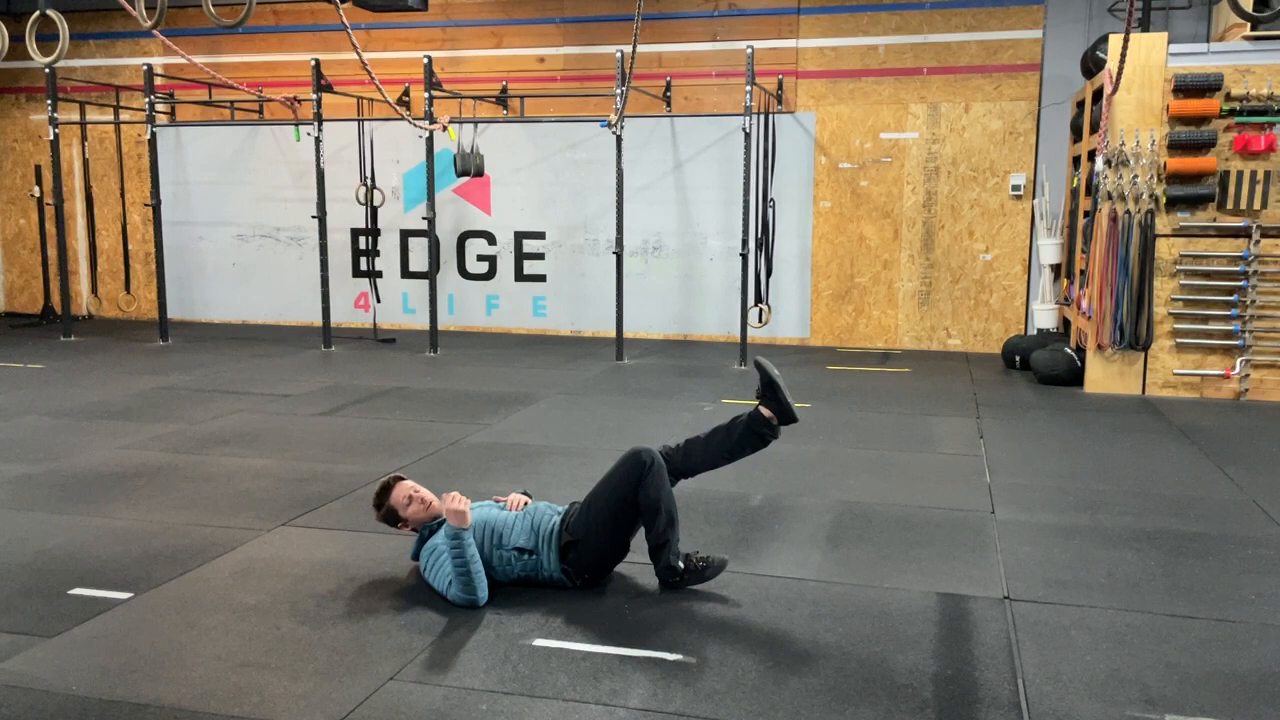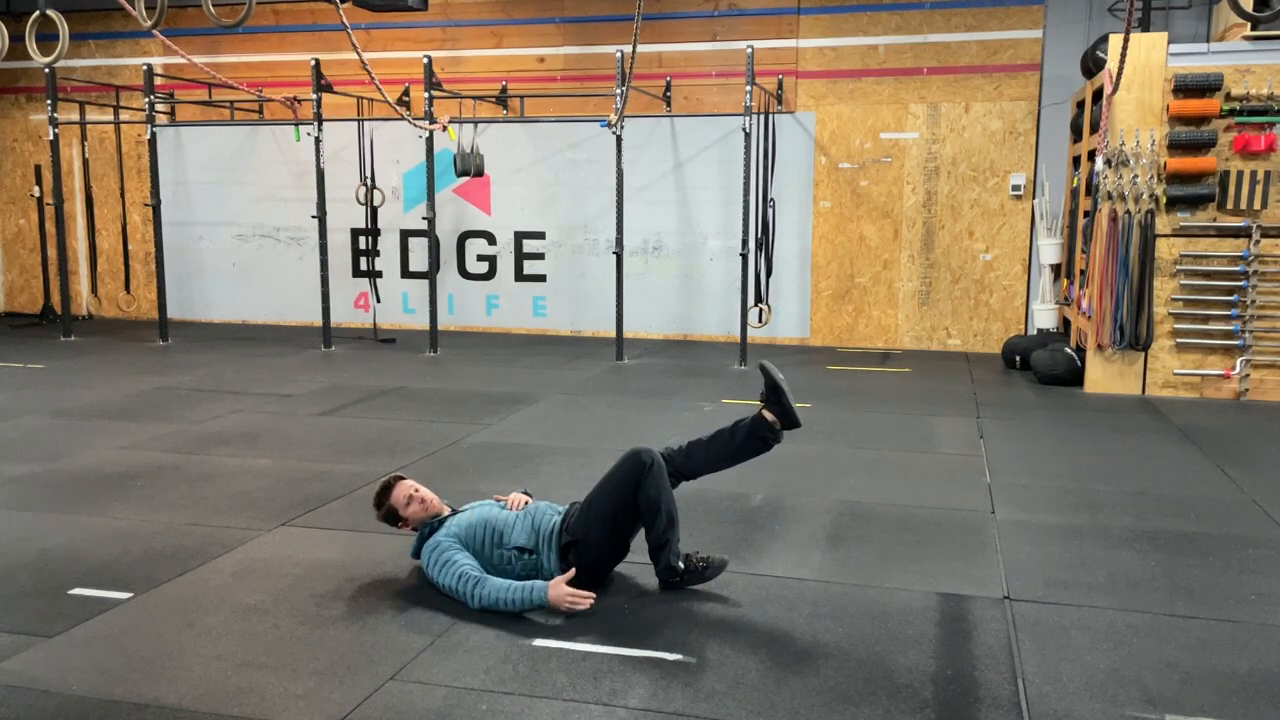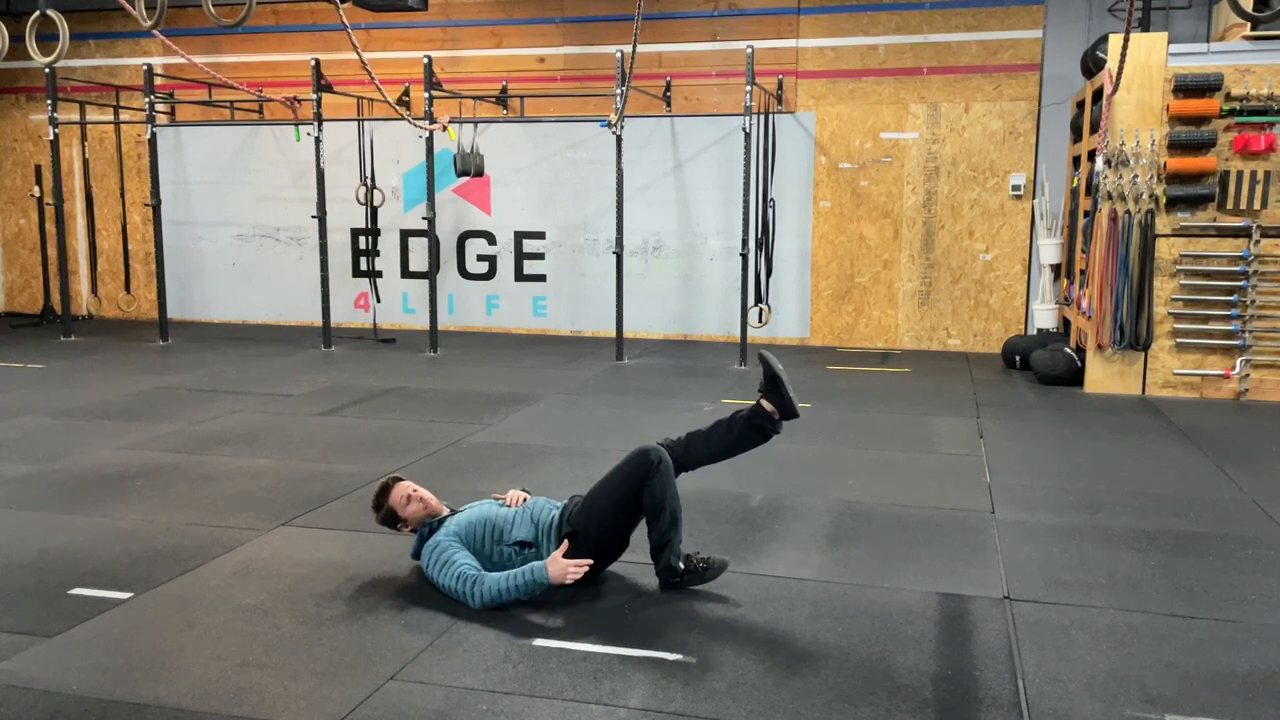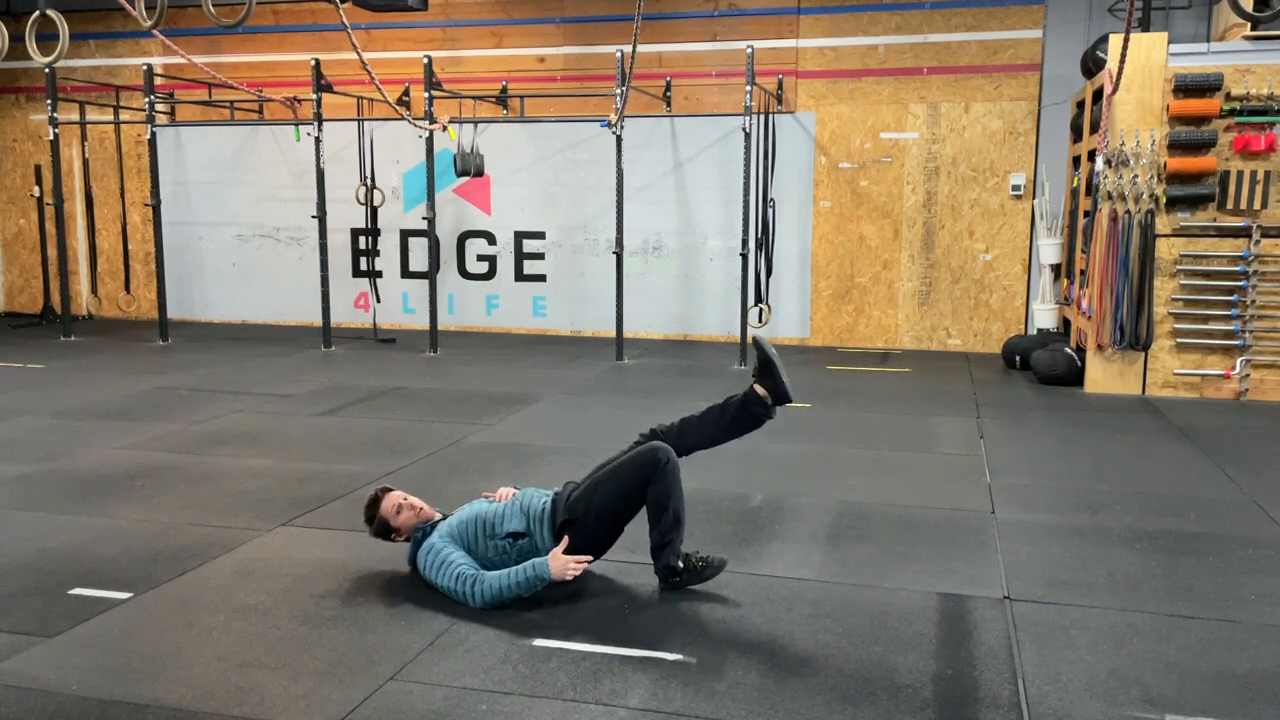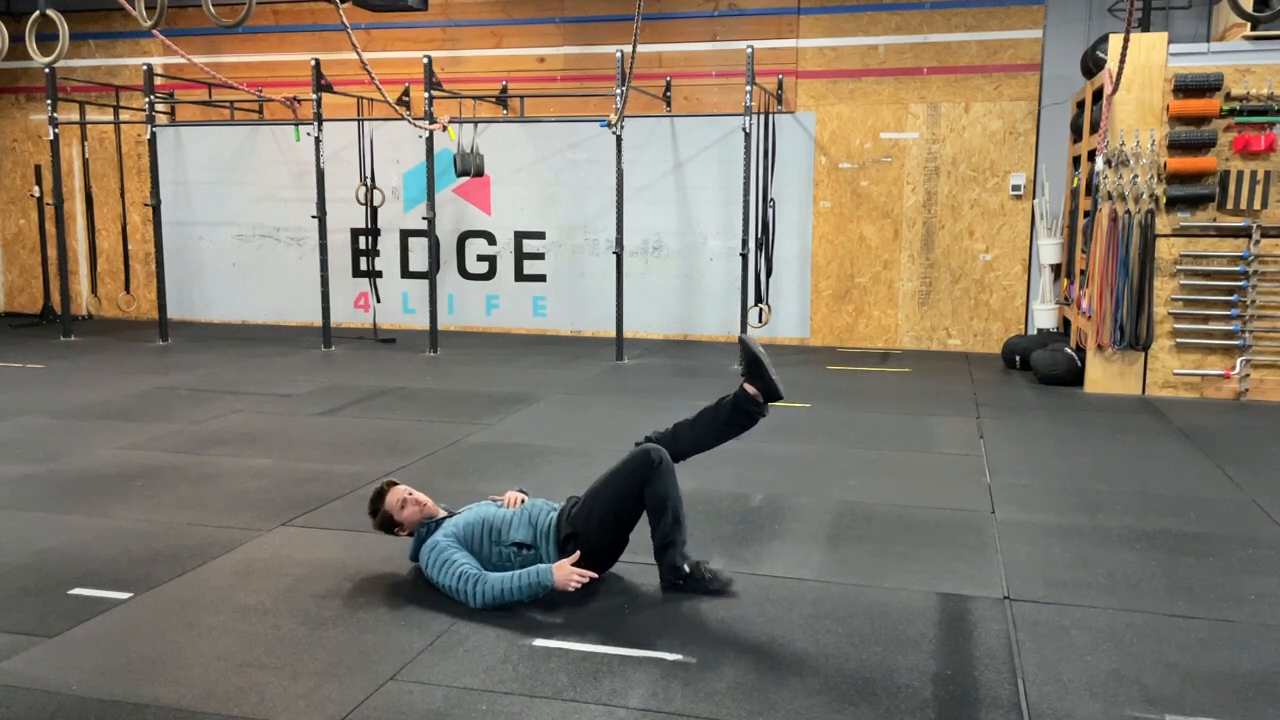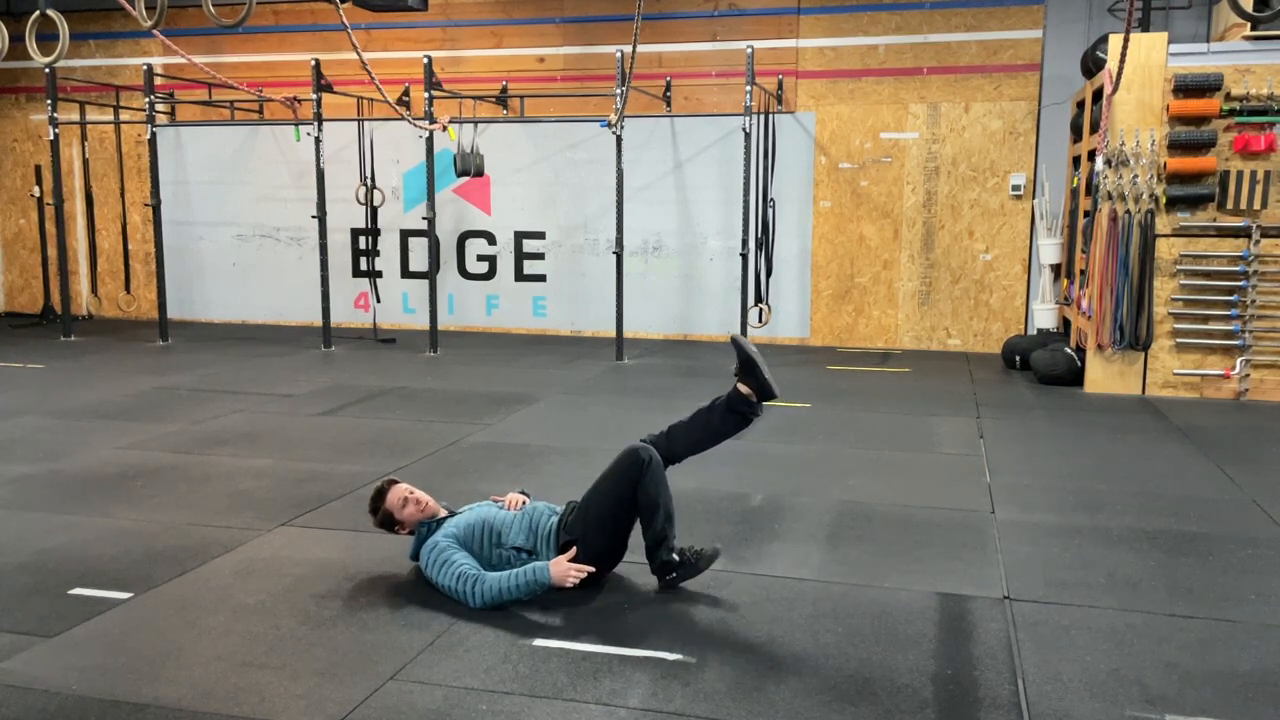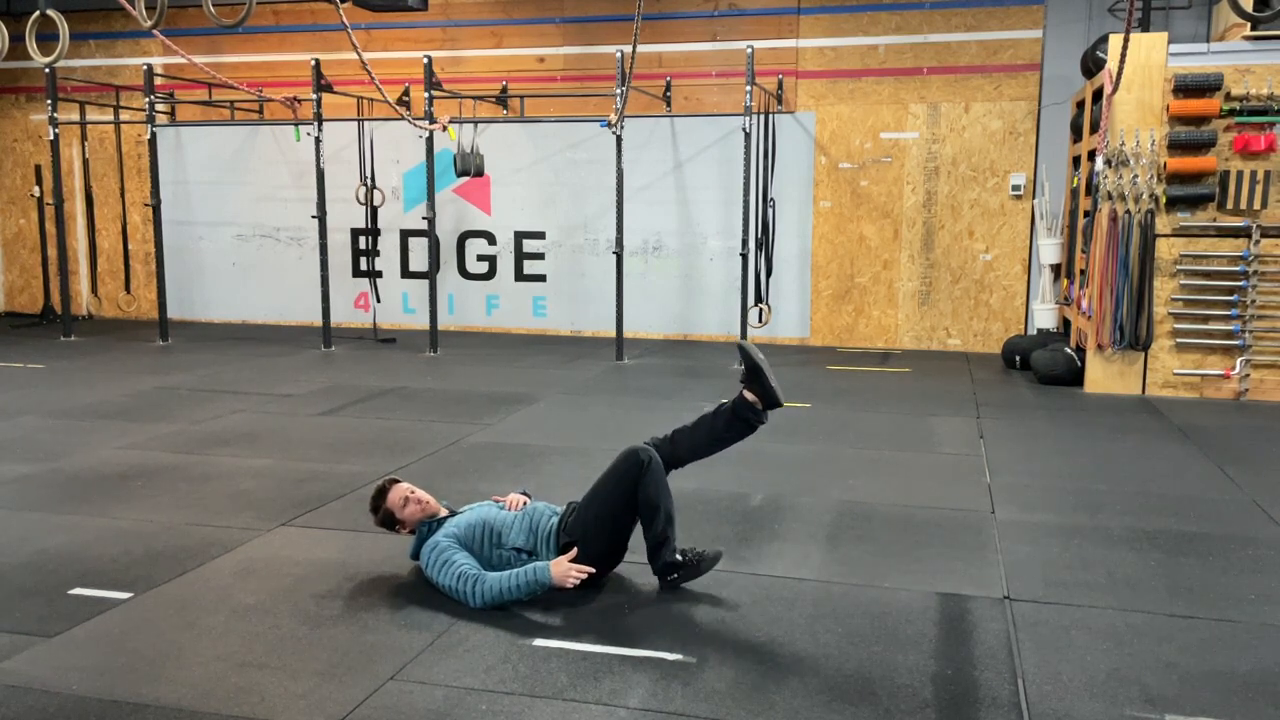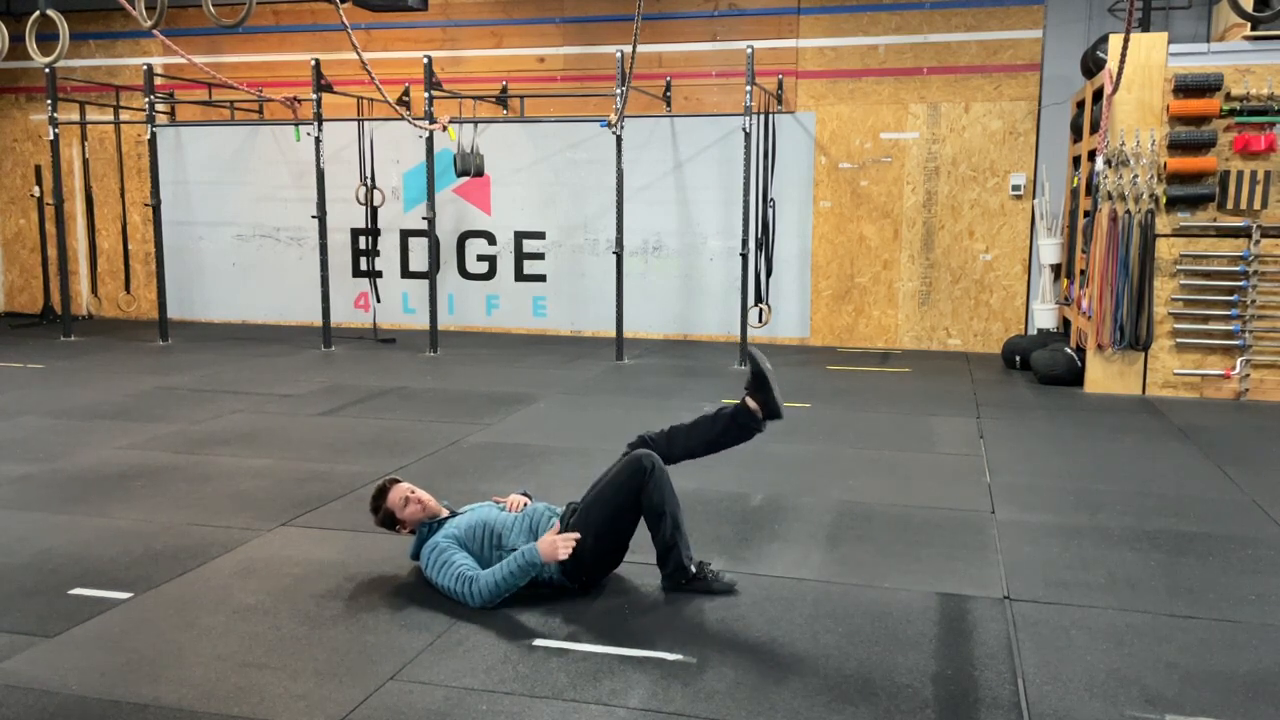
dt=0.5s
person 1, frame 1
left shoulder: (464, 511)
right shoulder: (436, 549)
right elbow: (472, 595)
left wrist: (520, 497)
right wrist: (459, 530)
left hip: (570, 524)
right hip: (577, 556)
left knee: (667, 460)
right knee: (642, 462)
left ankle: (766, 416)
right ankle: (673, 569)
person 1, frame 2
left shoulder: (467, 510)
right shoulder: (439, 549)
right elbow: (478, 590)
left wrist: (520, 496)
right wrist: (543, 593)
left hip: (571, 523)
right hip: (577, 553)
left knee: (670, 462)
right knee: (642, 462)
left ankle: (768, 421)
right ankle: (673, 568)
person 1, frame 3
left shoulder: (466, 514)
right shoulder: (438, 549)
right elbow: (478, 590)
left wrist: (519, 494)
right wrist: (542, 572)
left hip: (572, 517)
right hip: (577, 544)
left knee: (668, 453)
right knee: (650, 460)
left ankle: (768, 411)
right ankle: (673, 568)
person 1, frame 4
left shoulder: (457, 520)
right shoulder: (433, 552)
right elbow: (477, 589)
left wrist: (511, 492)
right wrist: (543, 569)
left hip: (564, 504)
right hip: (570, 530)
left knee: (659, 440)
right knee: (657, 459)
left ankle: (759, 397)
right ankle: (672, 567)
person 1, frame 5
left shoulder: (464, 514)
right shoulder: (436, 550)
right elbow: (478, 590)
left wrist: (515, 493)
right wrist: (546, 576)
left hip: (570, 518)
right hip: (575, 546)
left knee: (655, 447)
right knee: (651, 459)
left ankle: (751, 396)
right ankle: (677, 571)
person 1, frame 6
left shoulder: (465, 514)
right shoulder: (436, 550)
right elbow: (478, 590)
left wrist: (517, 495)
right wrist: (544, 573)
left hip: (569, 522)
right hip: (576, 551)
left knee: (653, 449)
right knee: (640, 459)
left ankle: (745, 396)
right ankle: (667, 564)
person 1, frame 7
left shoulder: (466, 514)
right shoulder: (437, 550)
right elbow: (478, 589)
left wrist: (518, 496)
right wrist: (545, 574)
left hip: (569, 522)
right hip: (576, 551)
left knee: (656, 452)
right knee: (639, 460)
left ankle: (750, 403)
right ankle: (669, 565)
person 1, frame 8
left shoulder: (463, 515)
right shoulder: (436, 551)
right elbow: (478, 590)
left wrist: (520, 497)
right wrist: (535, 554)
left hip: (570, 525)
right hip: (577, 562)
left knee: (644, 448)
right knee: (644, 466)
left ankle: (751, 411)
right ankle: (681, 574)
